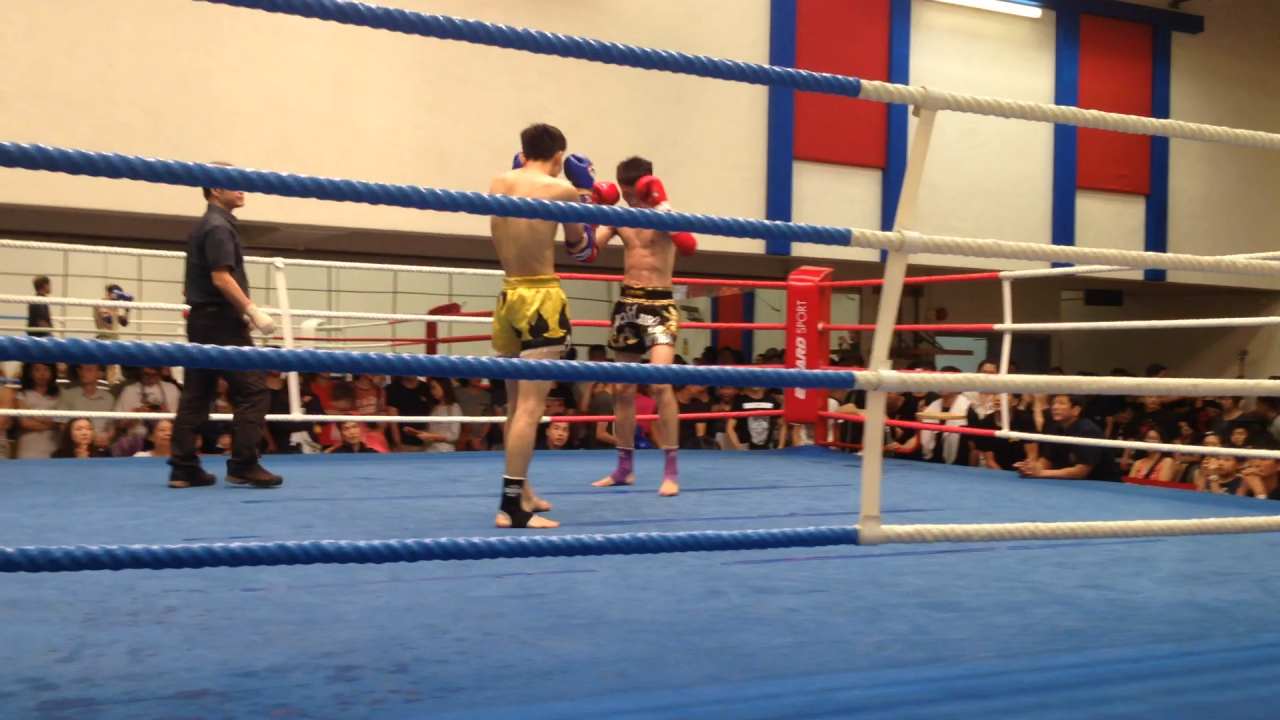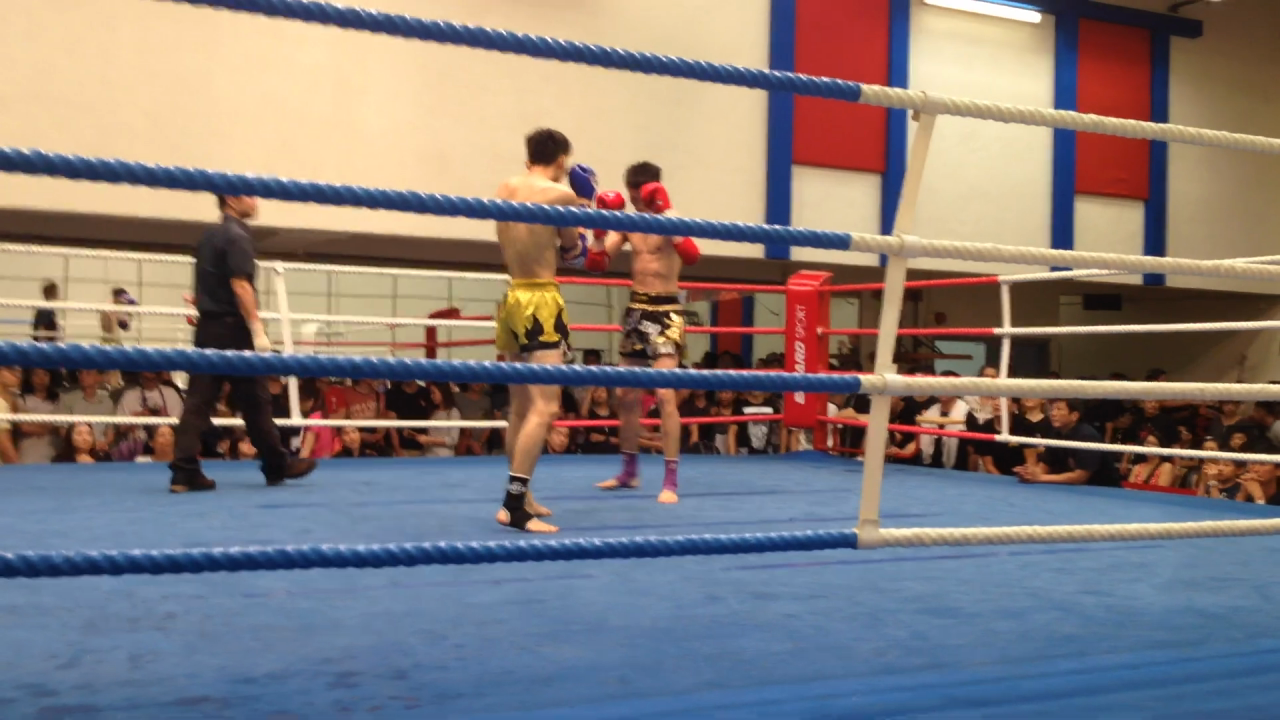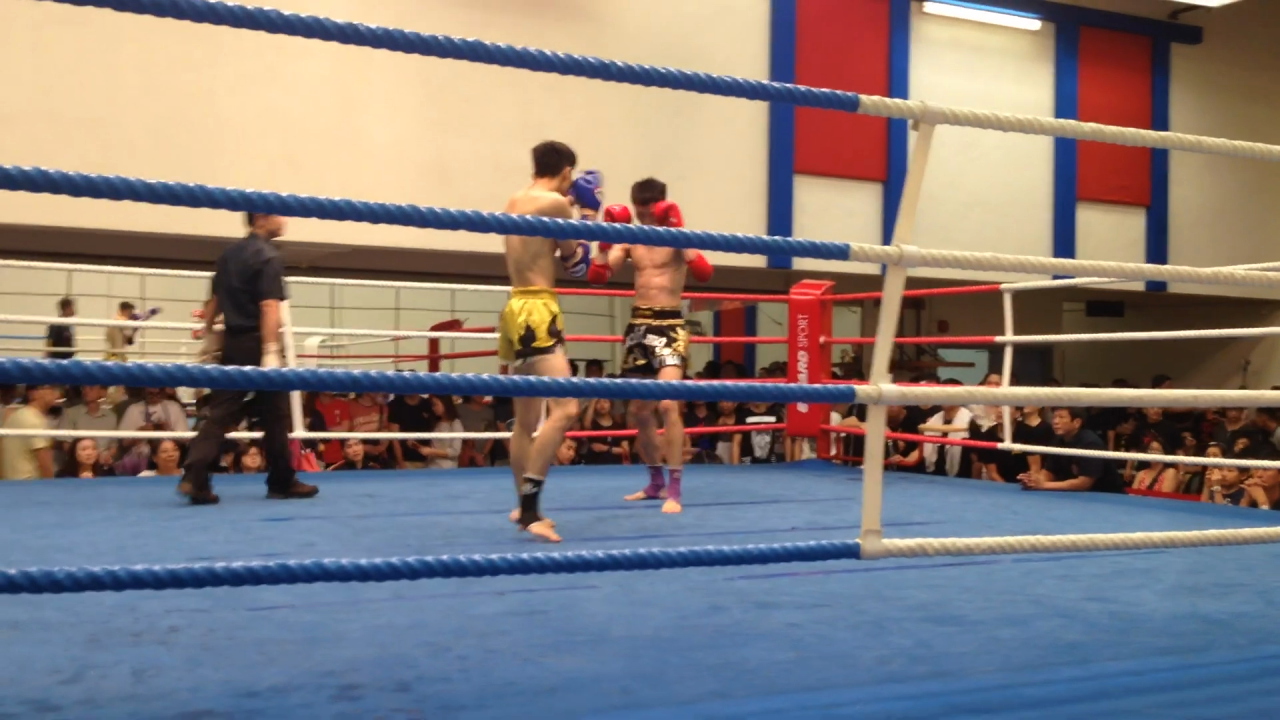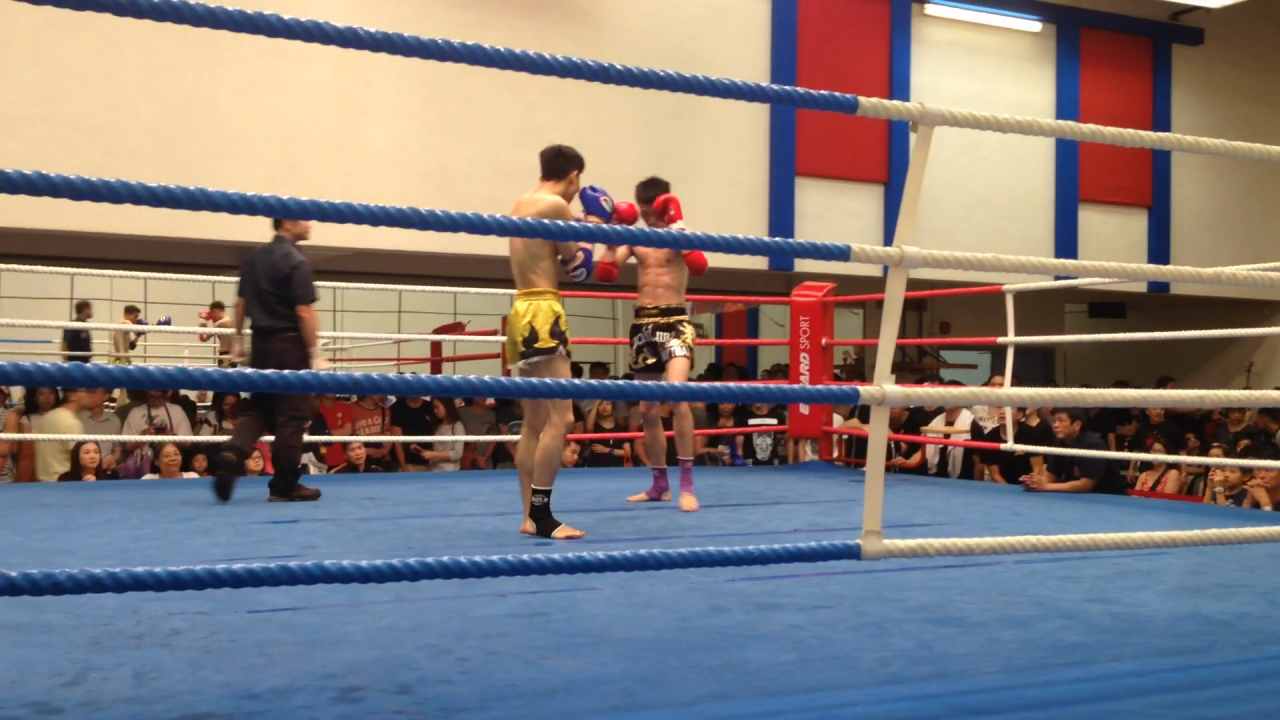
dt=0.2s
person 1, frame 1
left shoulder: (500, 183)
right shoulder: (561, 189)
right elbow: (582, 248)
right wrist: (583, 191)
left hip: (510, 296)
right hip: (541, 298)
left knee: (517, 405)
right knee: (530, 407)
left ankle: (521, 491)
right ankle: (511, 507)
person 1, frame 2
left shoulder: (506, 188)
right shoulder: (560, 195)
right elbow: (575, 255)
right wrist: (583, 200)
left hip: (512, 299)
right hip: (540, 302)
left knee: (520, 409)
right knee: (544, 408)
left ankle: (522, 497)
right ankle: (513, 505)
person 1, frame 3
left shoulder: (516, 200)
right shoulder: (555, 203)
right elbow: (578, 264)
right wrist: (588, 212)
left hip: (517, 309)
right hip: (536, 311)
left knee: (525, 421)
right knee: (565, 409)
left ankle: (527, 506)
right ankle: (528, 502)
person 1, frame 4
left shoulder: (524, 203)
right shoulder: (556, 206)
right elbow: (580, 269)
left wrist: (576, 221)
left hip: (523, 312)
right hip: (541, 313)
left knee: (535, 423)
right knee: (560, 418)
left ankle: (531, 514)
right ankle: (541, 514)
person 2, frame 1
left shoulder: (662, 214)
left elbow: (688, 247)
left wrist: (660, 204)
left hip: (659, 304)
right hip: (627, 304)
left knee: (660, 384)
right knee: (624, 390)
left ankle: (671, 470)
right ankle: (624, 468)
person 2, frame 2
left shoulder: (669, 221)
left elbow: (691, 255)
right elbow: (596, 263)
left wrist: (665, 212)
left hip: (665, 310)
right hip: (636, 309)
left knee: (664, 394)
right knee: (626, 395)
left ankle: (671, 481)
right ankle: (628, 471)
person 2, frame 3
right shoulder: (629, 241)
left elbow: (704, 273)
right elbow: (597, 276)
left wrist: (678, 231)
right wrist: (606, 237)
left hip: (668, 325)
right hip: (638, 325)
left knee: (667, 404)
right knee: (639, 411)
left ankle: (674, 490)
right ankle: (656, 482)
person 2, frame 4
left shoulder: (678, 233)
left elbow: (699, 266)
right elbow: (605, 275)
left wrist: (676, 224)
left hip: (675, 321)
right hip: (643, 323)
right knee: (648, 410)
left ankle: (686, 482)
right ankle: (659, 484)
person 3, frame 1
left shoulder: (208, 226)
right shoulder: (219, 227)
right elbow: (221, 278)
left wrist: (246, 307)
right wrist: (253, 311)
left hip: (201, 320)
right hip: (220, 320)
left knee: (196, 394)
right knee: (252, 389)
left ankle: (183, 468)
right ankle: (243, 465)
person 3, frame 2
left shoulder: (209, 237)
right shoulder: (237, 237)
right elbow: (241, 287)
right wrist: (257, 330)
left hip: (207, 327)
right hip: (231, 328)
left knee: (198, 401)
right knee: (255, 401)
left ankle: (184, 471)
right ankle: (278, 465)
person 3, frame 3
left shoulder: (230, 254)
right shoulder: (268, 256)
left elbow: (215, 300)
right elbow: (270, 307)
left wrist: (209, 338)
right wrist: (271, 352)
left hip: (233, 342)
right hip: (255, 343)
left knee: (222, 412)
right knee: (275, 415)
left ankle: (195, 477)
right ankle: (282, 482)
person 3, frame 4
left shoulder: (255, 258)
right shoulder: (296, 261)
left elbow: (241, 302)
right elbow: (304, 311)
left wrist: (237, 341)
right wrist: (316, 353)
left hip: (261, 342)
right hip: (288, 343)
left knee: (259, 409)
right knee: (293, 415)
left ankle: (231, 456)
right ankle: (285, 485)
